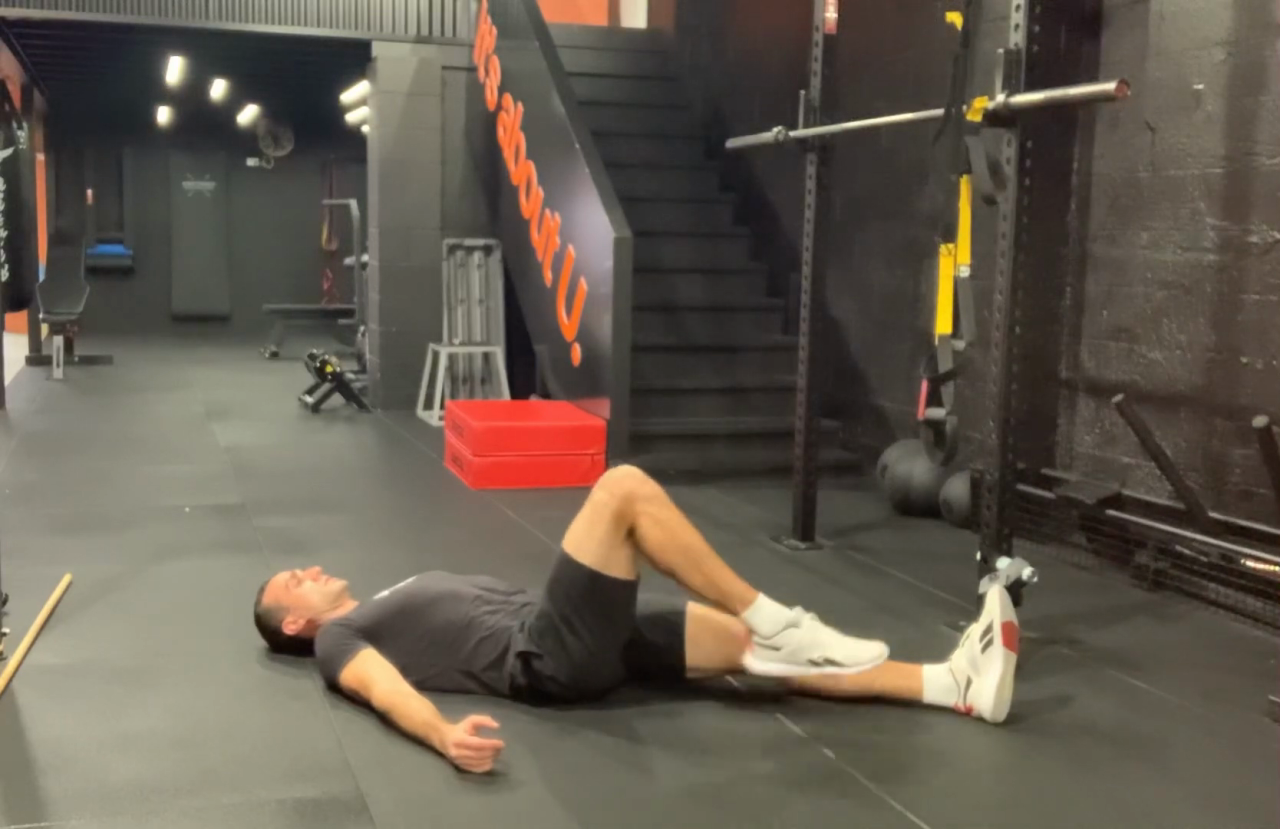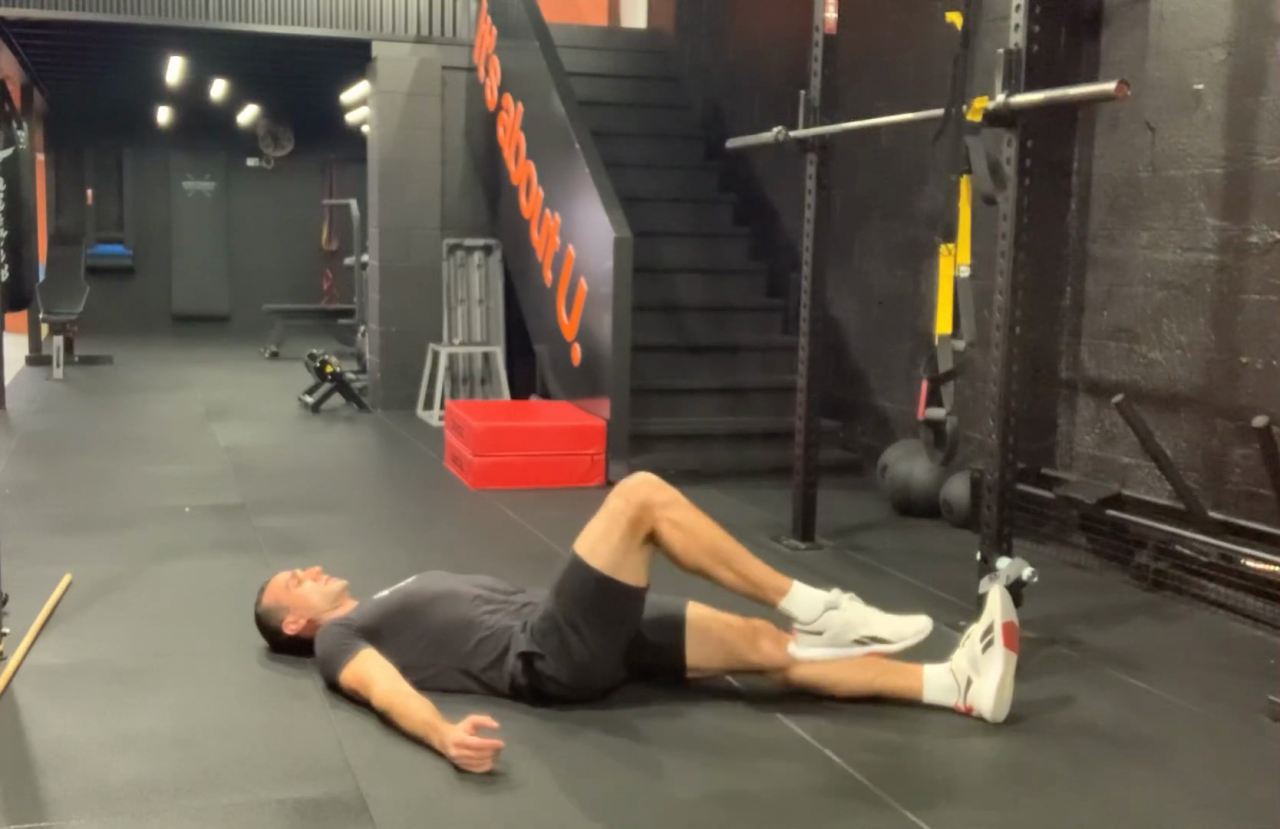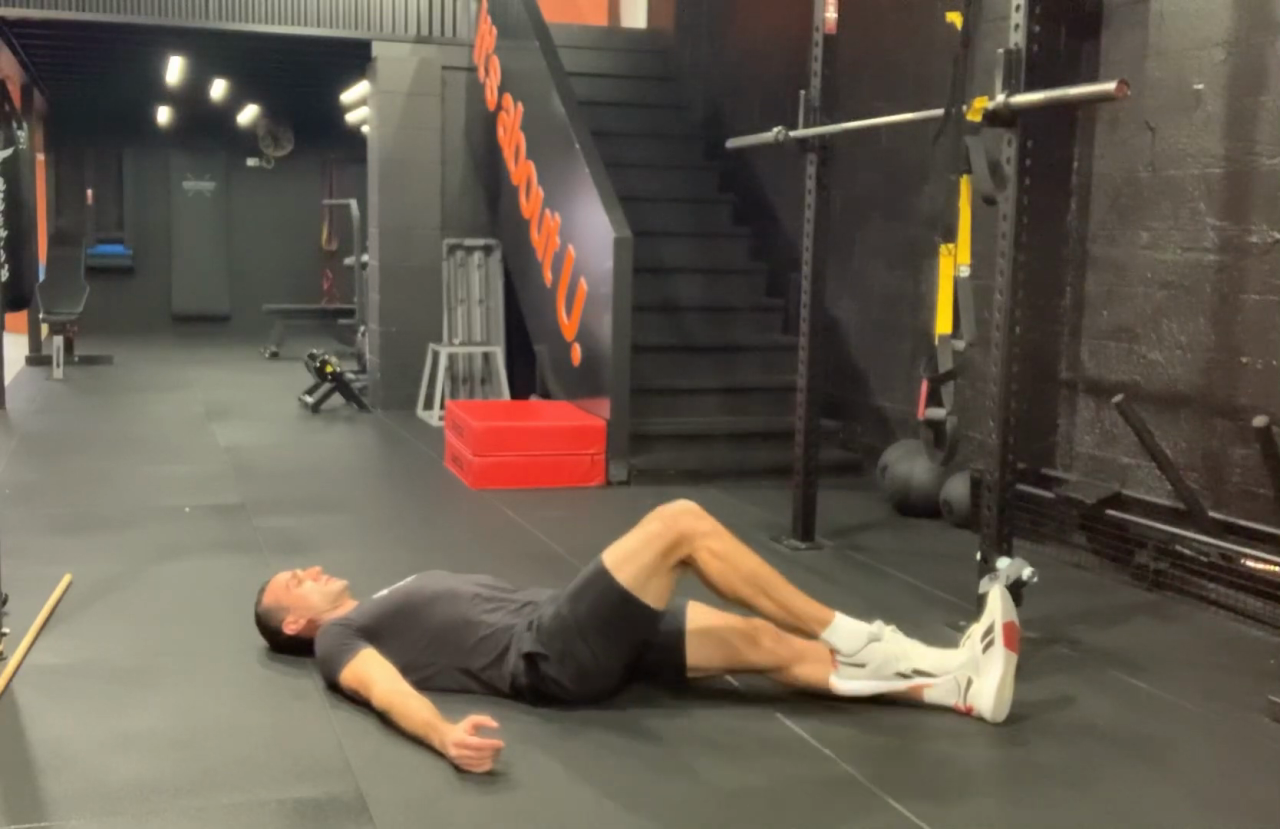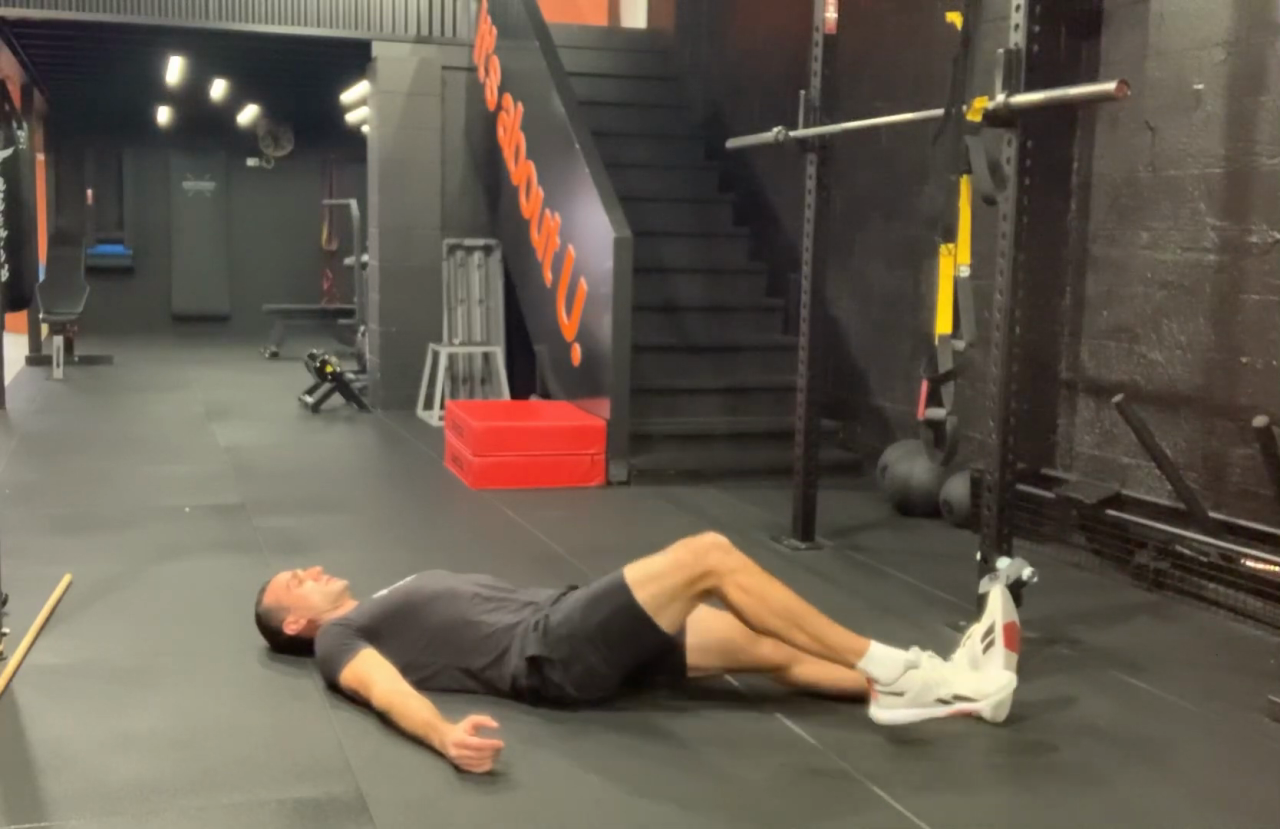
dt=0.2s
person 1, frame 1
left shoulder: (393, 604)
right shoulder: (339, 639)
right elbow: (386, 689)
right wrist: (444, 734)
left hip: (581, 638)
right hip: (550, 657)
left knee: (756, 645)
right knee: (624, 486)
left ankle: (955, 685)
right ankle: (774, 626)
person 1, frame 2
left shoulder: (390, 603)
right shoulder: (339, 640)
right elbow: (385, 688)
right wrist: (444, 734)
left hip: (574, 633)
right hip: (551, 656)
left knee: (759, 642)
right knee: (642, 493)
left ankle: (957, 684)
right ankle: (815, 615)
person 1, frame 3
left shoulder: (390, 605)
right shoulder: (339, 639)
right elbow: (384, 689)
right wrist: (445, 734)
left hip: (567, 628)
right hip: (554, 657)
left knee: (760, 642)
right knee: (680, 521)
left ankle: (959, 686)
right ankle: (855, 644)
person 1, frame 4
left shoulder: (386, 607)
right shoulder: (340, 639)
right elbow: (387, 689)
right wrist: (444, 734)
left hip: (562, 617)
right hip: (554, 658)
left knee: (761, 645)
right knee: (706, 554)
left ankle: (929, 686)
right ankle: (893, 676)
